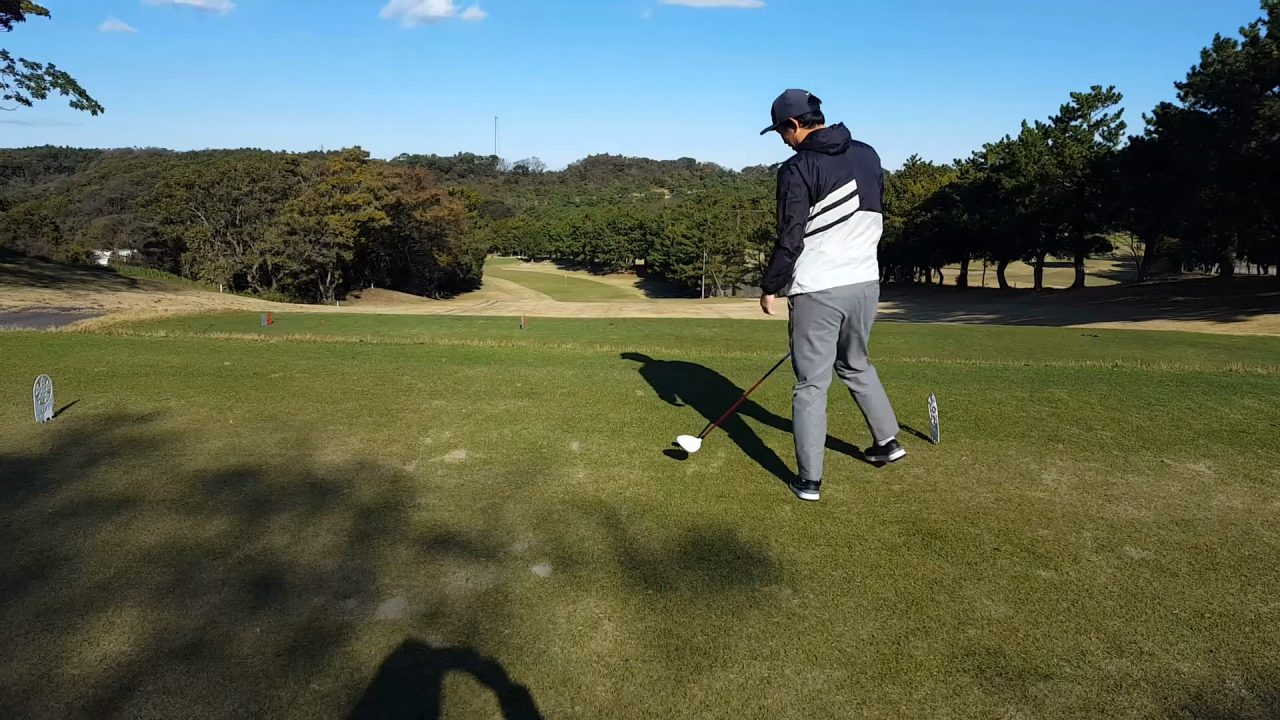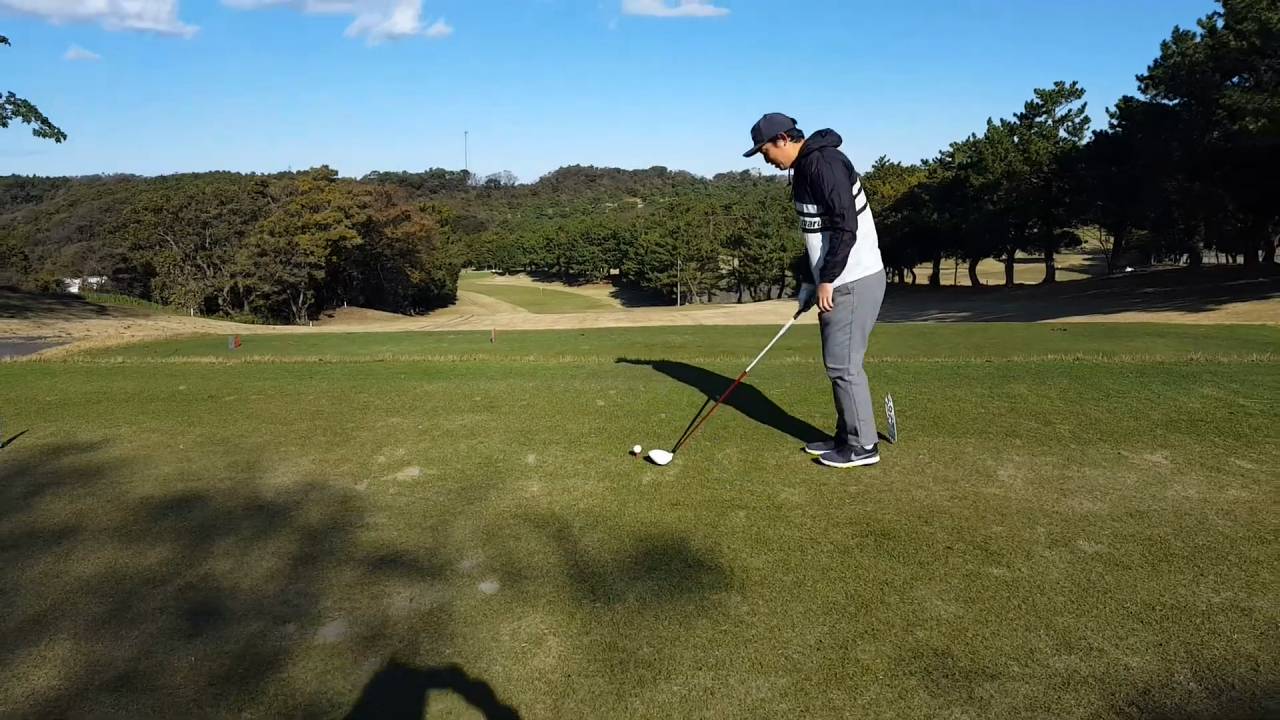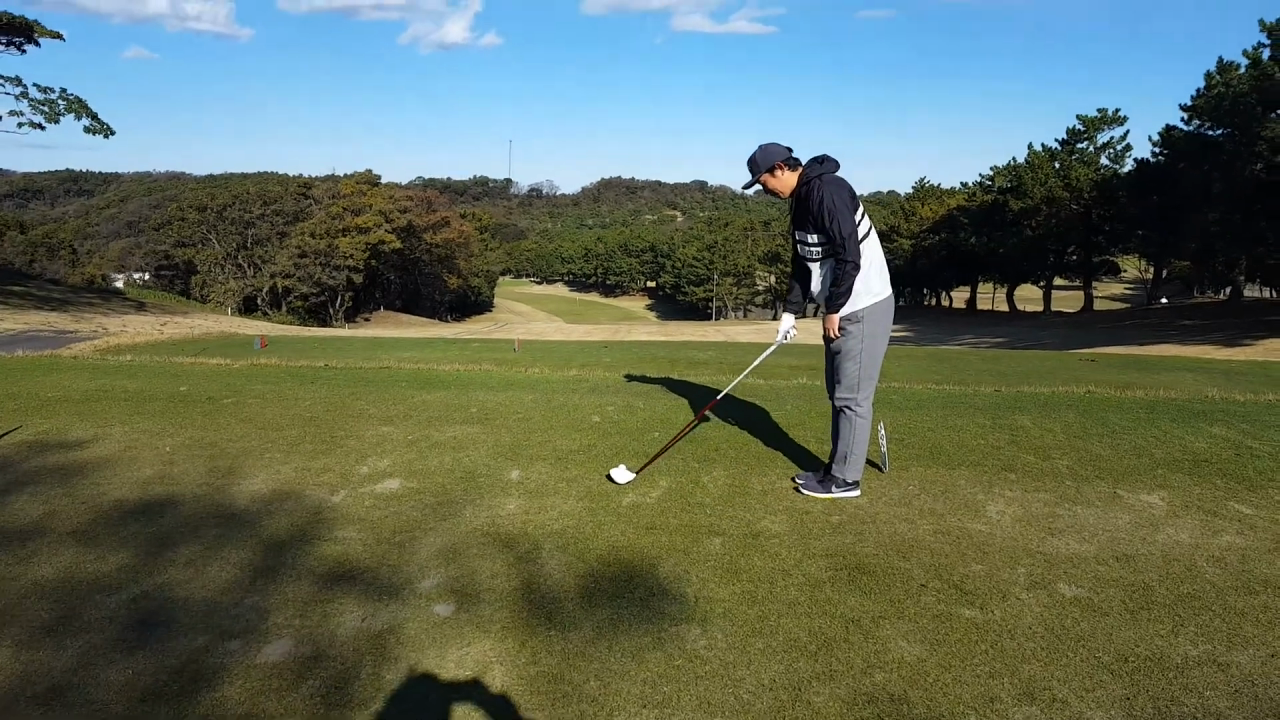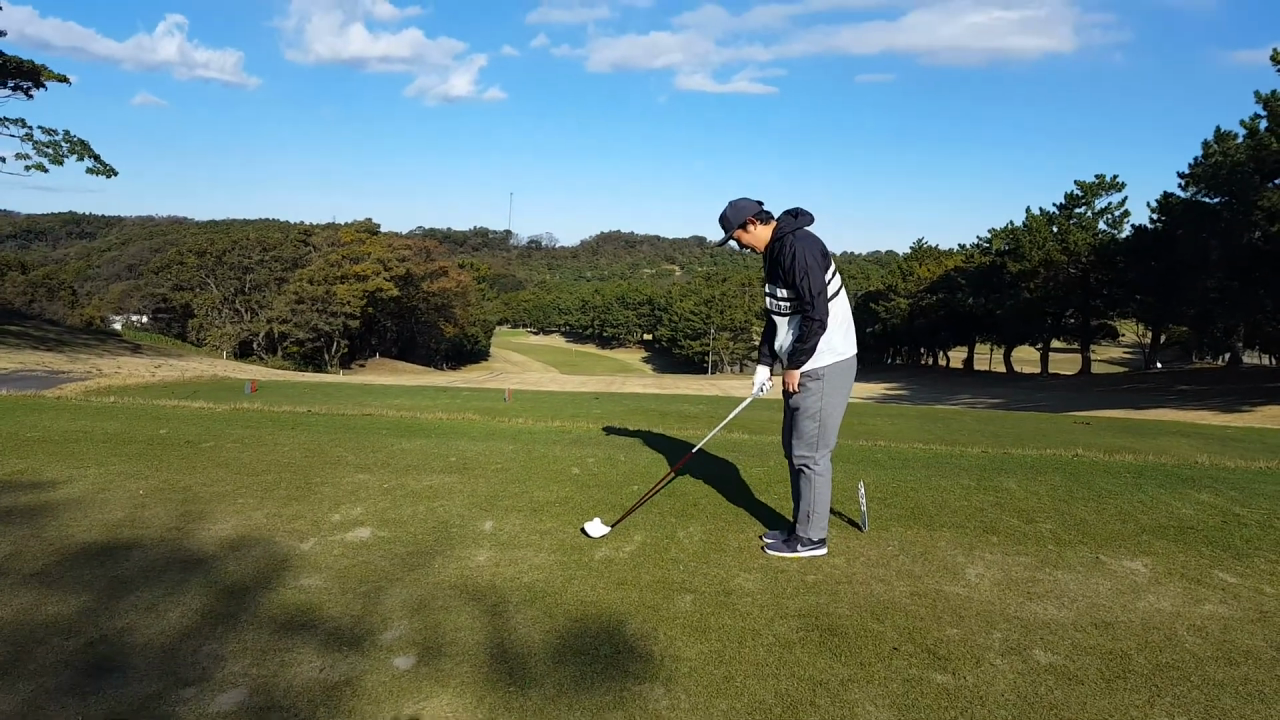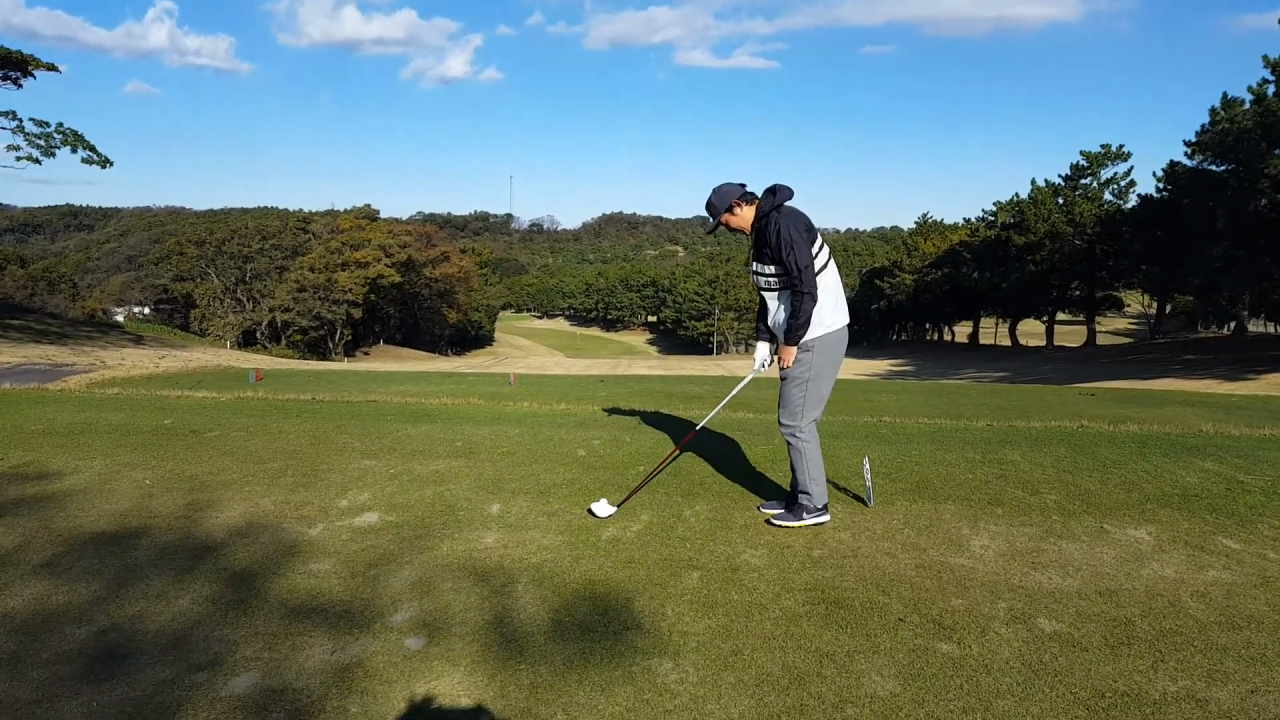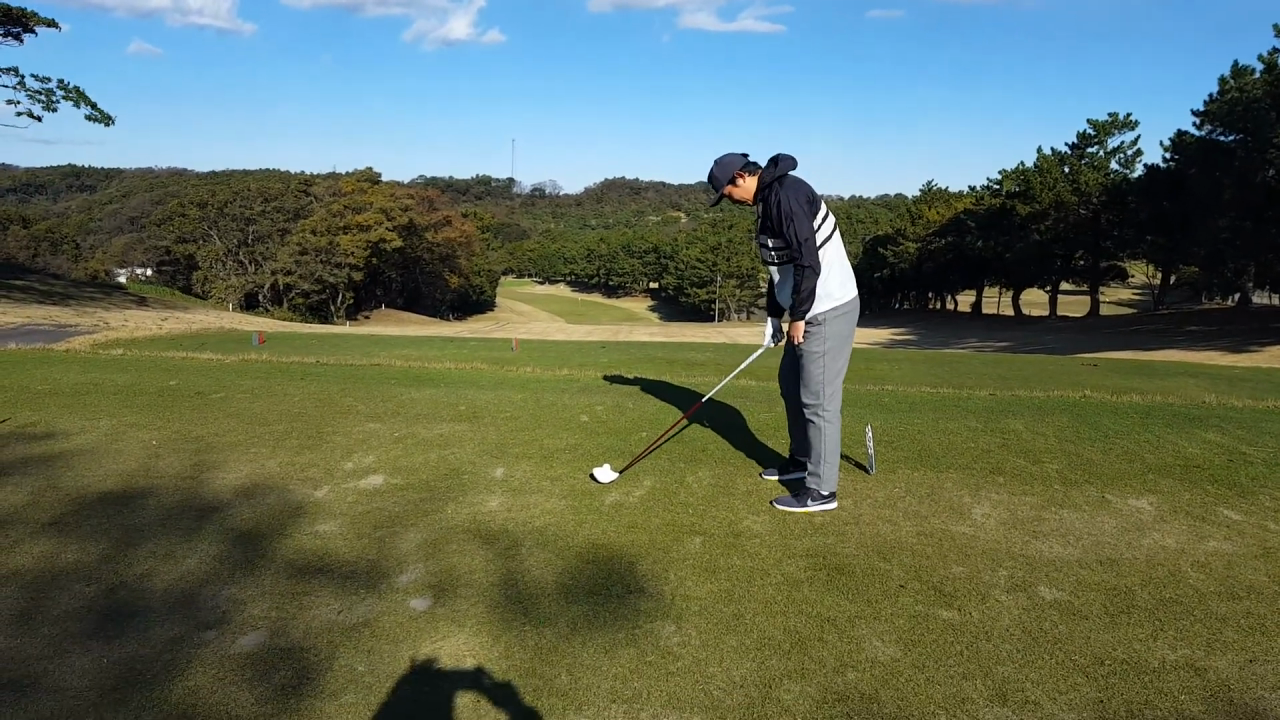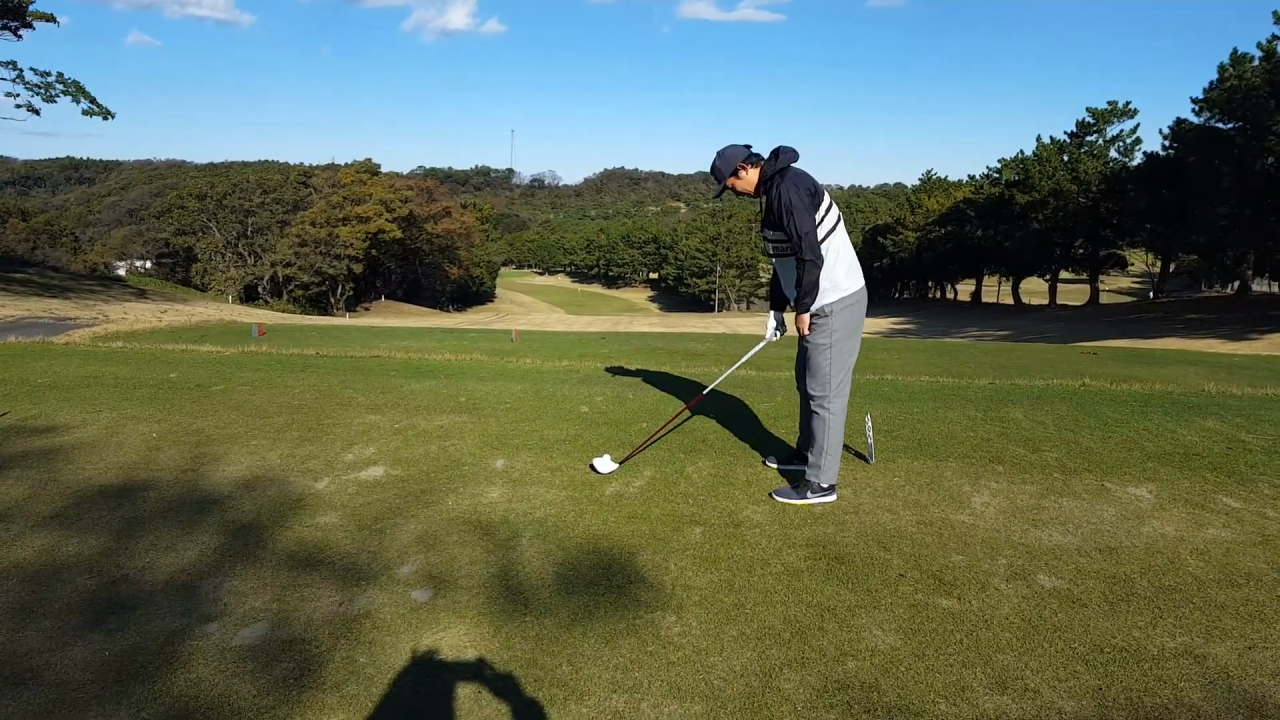
dt=0.7s
person 1, frame 1
left shoulder: (796, 169)
right shoulder: (867, 155)
left elbow: (789, 239)
right elbow: (874, 222)
left wrist: (770, 288)
left hip: (817, 291)
right hip: (864, 284)
left knee: (811, 386)
right knee: (856, 365)
left ankle: (810, 479)
right ankle: (887, 440)
person 1, frame 2
left shoulder: (826, 163)
right shoulder: (804, 171)
left elbow: (847, 228)
left wrist: (826, 280)
right wrist: (810, 281)
left hip: (854, 281)
right hip: (839, 280)
left knee: (844, 364)
right knee: (839, 362)
left ankle: (863, 446)
right ankle: (847, 436)
person 1, frame 3
left shoulder: (827, 191)
right shoulder: (800, 200)
left elbow: (850, 258)
right elbow: (803, 262)
left wrist: (833, 310)
right wrist: (790, 312)
left hip: (862, 306)
right hip: (843, 307)
left knee: (852, 396)
right knee: (839, 392)
left ankle: (845, 479)
right ankle: (836, 468)
person 1, frame 4
left shoulder: (799, 247)
right shoulder: (775, 252)
left elbow: (817, 316)
right elbow: (776, 315)
left wrist: (793, 365)
right wrist: (765, 363)
left hip: (824, 365)
right hip: (804, 363)
left knee: (811, 453)
right knee: (794, 449)
left ankle: (812, 538)
right ankle: (802, 525)
person 1, frame 5
left shoulder: (784, 224)
right shoulder: (763, 230)
left elbow: (806, 288)
right elbow: (770, 292)
left wrist: (790, 341)
right wrist: (764, 341)
left hip: (816, 336)
right hip: (800, 336)
left knee: (796, 420)
right knee: (792, 418)
left ankle: (813, 504)
right ankle: (800, 495)
person 1, frame 6
left shoulder: (786, 194)
right shoulder: (770, 199)
left elbow: (808, 262)
left wrist: (797, 316)
right wrist: (774, 316)
left hip: (827, 310)
right hip: (811, 310)
left knee: (819, 399)
right knee: (791, 385)
left ankle: (822, 490)
right ankle: (801, 461)
person 1, frame 7
left shoulder: (788, 187)
right shoulder: (773, 191)
left elbow: (810, 255)
right elbow: (784, 257)
left wrist: (801, 309)
right wrist: (776, 310)
left hip: (835, 301)
right hip: (820, 300)
left knee: (825, 391)
right knee: (808, 382)
left ankle: (821, 482)
right ankle: (807, 452)
